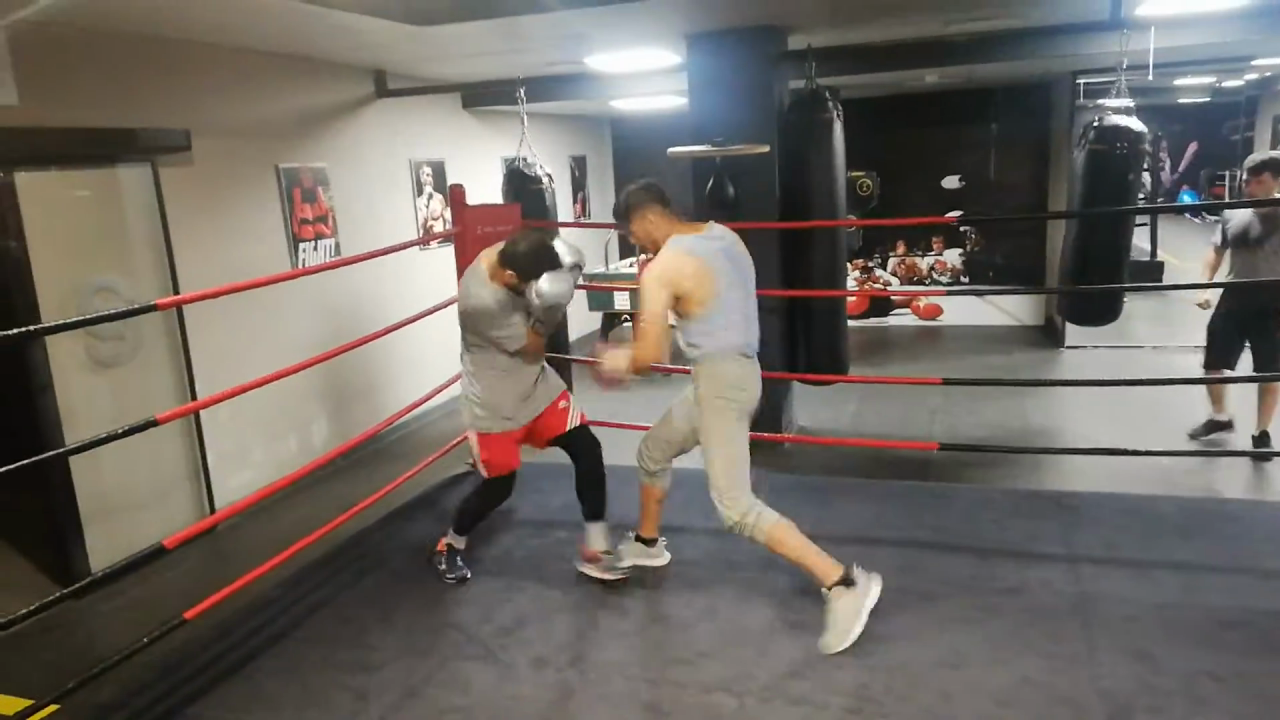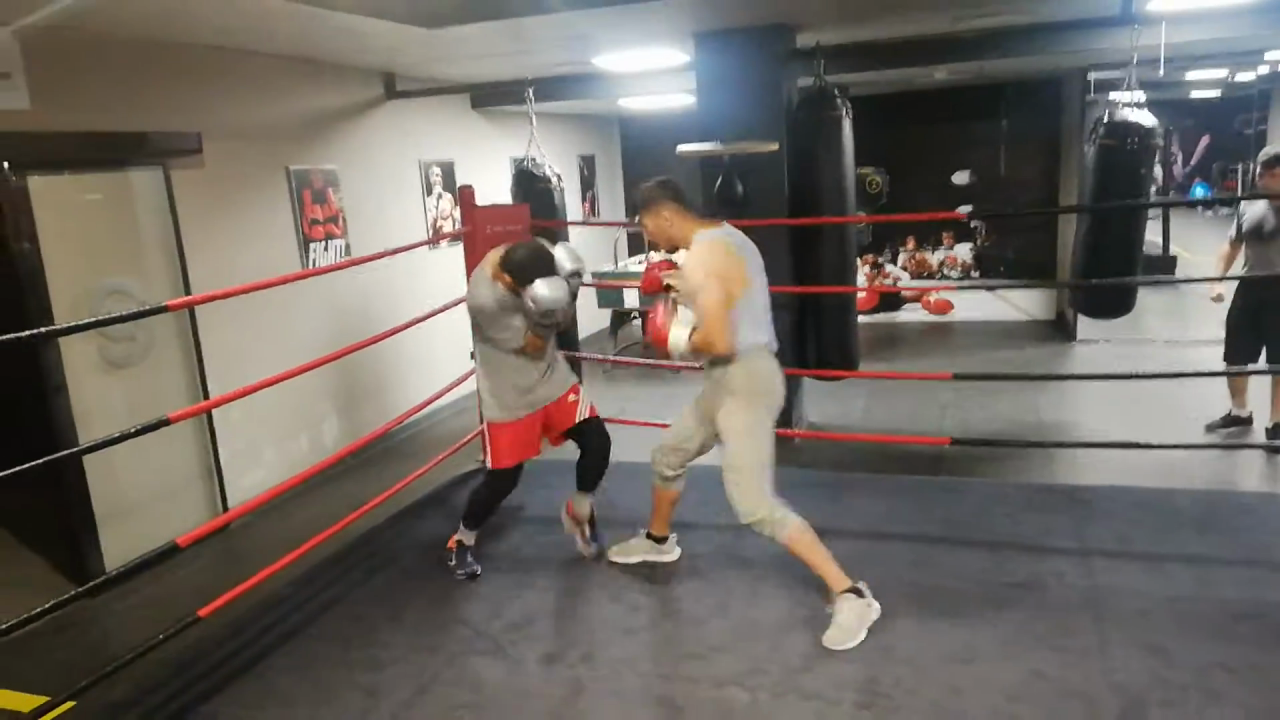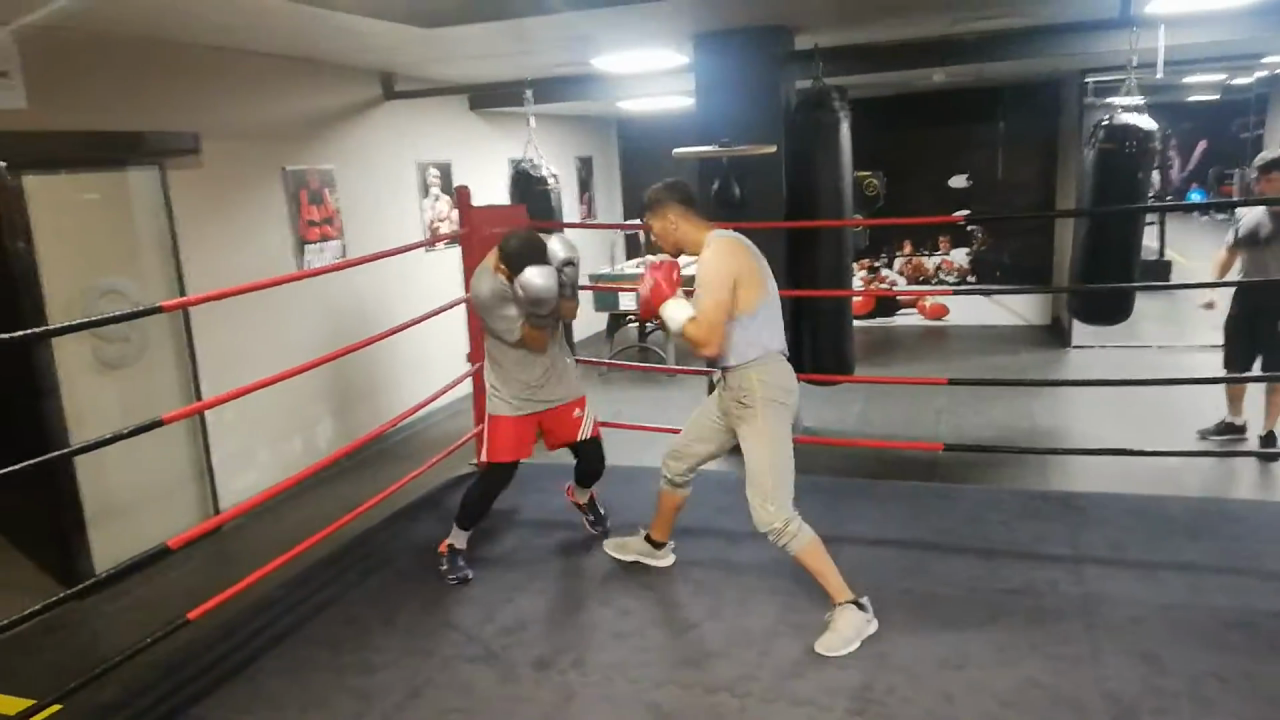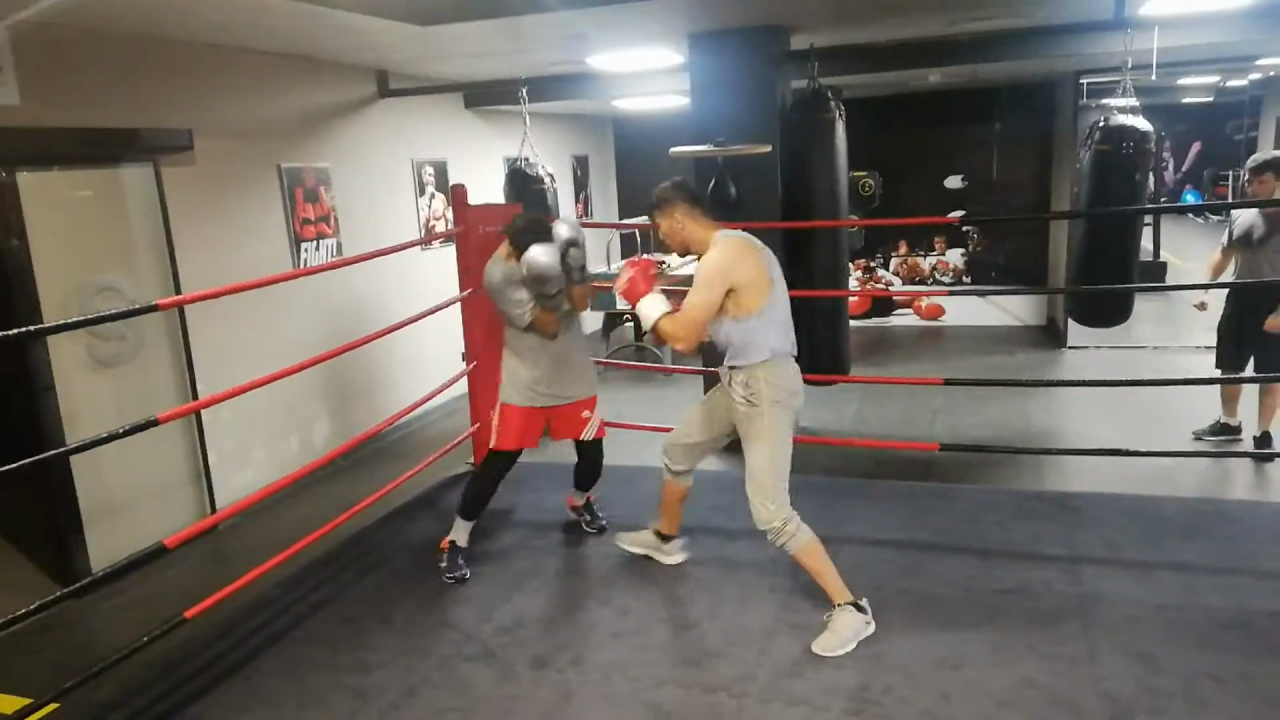
dt=0.1s
person 1, frame 1
left shoulder: (666, 267)
right shoulder: (723, 235)
left elbow: (650, 354)
left wrist: (614, 363)
left hip: (720, 384)
right hip: (732, 373)
left knee: (736, 507)
right knee: (651, 452)
left ankle: (845, 585)
right ankle: (647, 543)
person 1, frame 2
left shoulder: (705, 253)
right shoulder: (726, 236)
left elbow: (719, 343)
left wrist: (674, 336)
right wrist: (675, 292)
left hip: (745, 381)
right hip: (726, 380)
left knee: (755, 506)
right knee: (668, 454)
left ankle: (852, 596)
right ankle: (658, 540)
person 1, frame 3
left shoulder: (720, 255)
right shoulder: (728, 245)
left elbow: (709, 343)
left wrist: (668, 302)
right wrist: (670, 298)
left hip: (762, 388)
right hip: (736, 385)
left knee: (772, 515)
right knee: (677, 461)
left ankle: (852, 607)
right ankle: (655, 544)
person 1, frame 4
left shoulder: (723, 258)
right shoulder: (738, 246)
left elbow: (683, 340)
left wrist: (644, 297)
right wrist: (660, 299)
left hip: (767, 388)
right hip: (737, 382)
left knee: (772, 515)
right knee: (678, 449)
left ankle: (850, 609)
right ankle: (664, 538)
person 2, frame 1
left shoulder: (514, 254)
right shoulder: (481, 300)
right elbow: (532, 350)
left wrist: (563, 281)
right wrist: (542, 310)
left hip: (536, 383)
right hip: (493, 401)
left knee: (587, 451)
right knee: (498, 486)
left ankle: (596, 550)
right ankle: (452, 544)
person 2, frame 2
left shoulder: (534, 261)
right shoulder: (486, 299)
left elbow: (562, 314)
right elbow: (534, 347)
left wrist: (566, 286)
right wrist: (545, 316)
left hip: (551, 377)
right hip: (507, 394)
left knee: (596, 444)
right knee: (503, 478)
left ankle: (579, 511)
right ankle: (462, 541)
person 2, frame 3
left shoulder: (536, 258)
right shoulder: (486, 291)
left elbow: (569, 314)
right elbow: (534, 342)
left wrist: (565, 281)
right wrist: (538, 307)
left hip: (558, 380)
right hip: (512, 393)
left knee: (592, 456)
right knee: (496, 474)
left ankle: (581, 495)
right ankle: (455, 544)
person 2, frame 4
left shoulder: (555, 243)
right shoulder: (499, 276)
left elbow: (582, 303)
right elbow: (548, 327)
left wrist: (574, 263)
right wrist: (548, 288)
left hip: (573, 373)
right hip: (525, 381)
left knee: (591, 454)
right knee: (497, 464)
left ankle: (580, 500)
right ankle: (457, 540)
person 3, frame 1
right shoulder: (1233, 213)
right elbow: (1217, 252)
right wrist: (1205, 287)
right hip: (1235, 294)
right knee: (1213, 362)
right ankle: (1220, 418)
person 3, frame 2
right shoulder: (1248, 206)
right elbow: (1233, 245)
right wrist: (1219, 280)
right hip: (1249, 289)
right knee: (1236, 358)
right ankle: (1240, 413)
person 3, frame 3
right shoulder: (1245, 212)
right elbow: (1230, 251)
right wrist: (1213, 287)
right hip: (1246, 295)
right knee: (1234, 366)
right ankle: (1235, 421)
person 3, frame 4
right shoulder: (1239, 214)
right elbow: (1225, 253)
right wrist: (1205, 288)
right hip: (1239, 295)
right knee: (1230, 366)
right ankle: (1229, 422)
